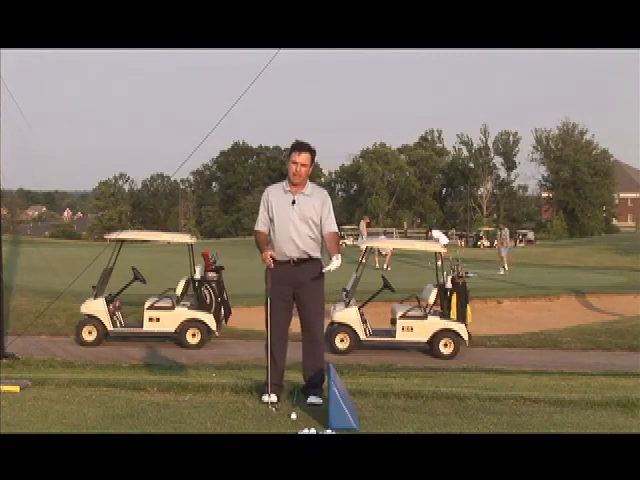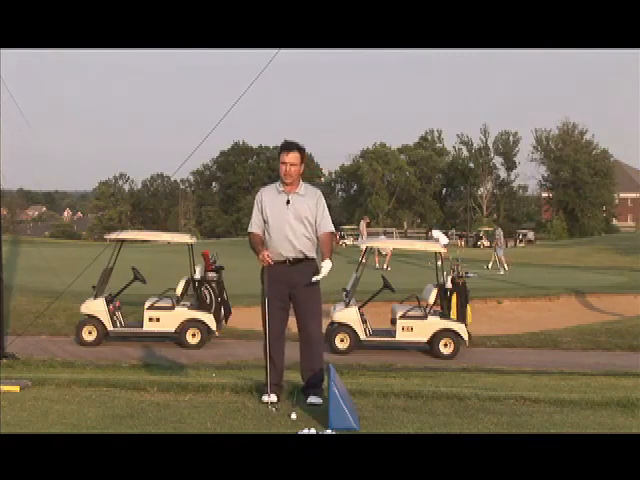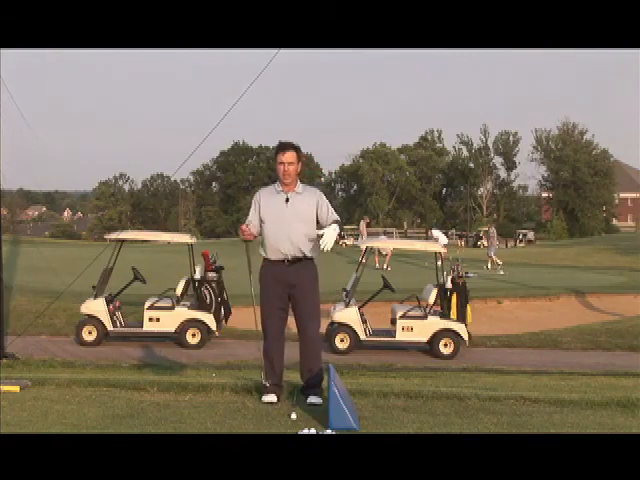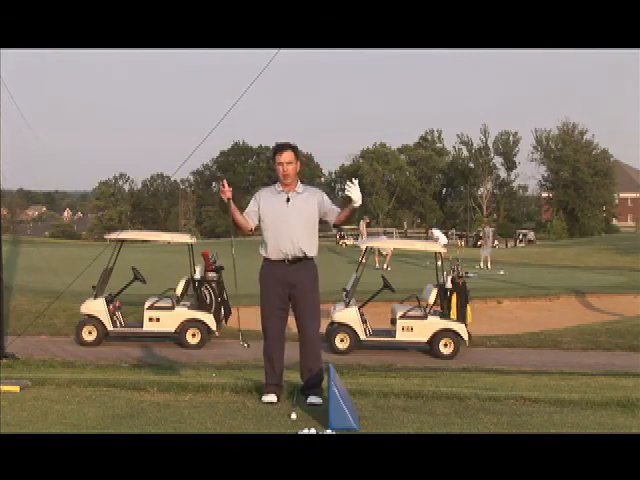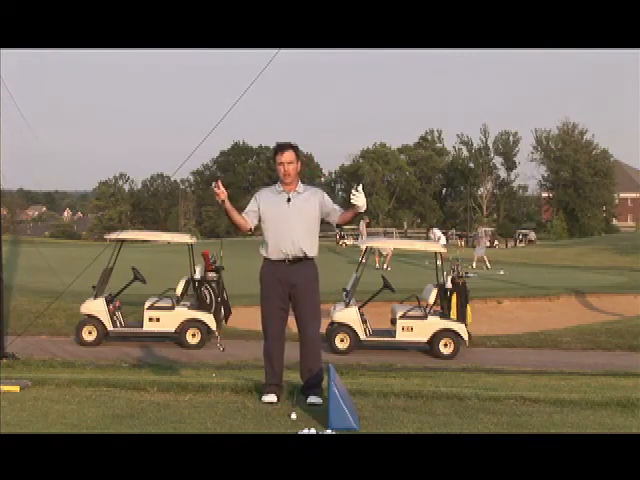
dt=0.3s
person 1, frame 1
left shoulder: (321, 196)
right shoulder: (271, 193)
left elbow: (329, 231)
right elbow: (261, 229)
left wrist: (335, 255)
right wrist: (264, 249)
left hip: (310, 269)
right hip: (279, 269)
left knee: (313, 330)
right knee: (276, 329)
left ankle: (314, 388)
right ankle: (273, 387)
person 1, frame 2
left shoulder: (314, 196)
right shoulder: (264, 195)
left elbow: (326, 232)
right elbow: (255, 231)
left wrist: (327, 259)
right wrist: (260, 250)
left hip: (306, 269)
right hip: (274, 270)
left knee: (311, 329)
right knee: (273, 330)
left ankle: (313, 388)
right ankle: (273, 387)
person 1, frame 3
left shoulder: (314, 195)
right shoulder: (262, 196)
left elbow: (333, 221)
right elbow: (252, 229)
left wrist: (333, 228)
right wrist: (246, 232)
left hip: (305, 269)
right hip: (272, 269)
left knee: (310, 329)
right knee: (272, 330)
left ankle: (313, 388)
right ankle: (272, 386)
person 1, frame 4
left shoulder: (314, 195)
right shoulder: (263, 196)
left elbow: (337, 218)
right elbow: (246, 225)
left wrist: (353, 204)
right wrist: (229, 202)
left hip: (304, 268)
right hip: (272, 269)
left knee: (310, 329)
right knee: (272, 330)
left ankle: (312, 388)
right ankle: (272, 387)
person 1, frame 5
left shoulder: (316, 195)
right shoulder: (263, 196)
left elbow: (339, 218)
right elbow: (245, 224)
left wrist: (357, 209)
right wrist: (225, 202)
left hip: (305, 268)
right hip: (273, 269)
left knee: (310, 329)
right knee: (273, 330)
left ankle: (313, 388)
right ankle: (272, 387)
